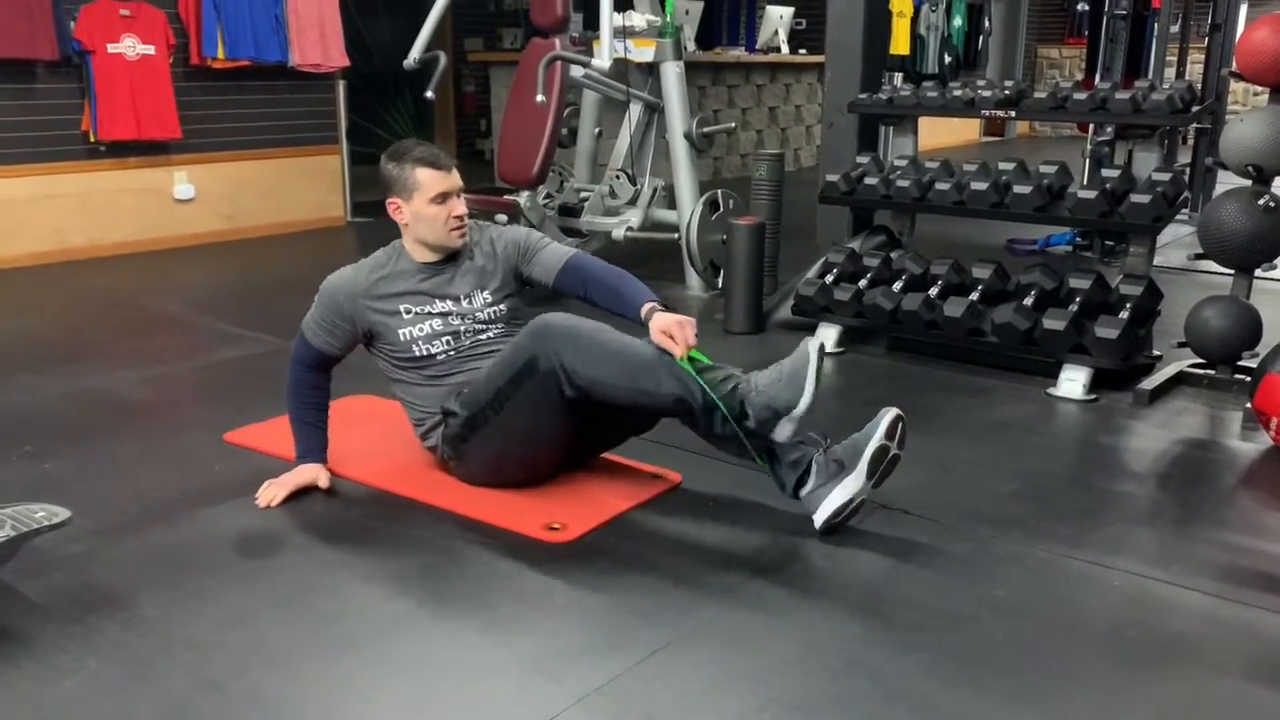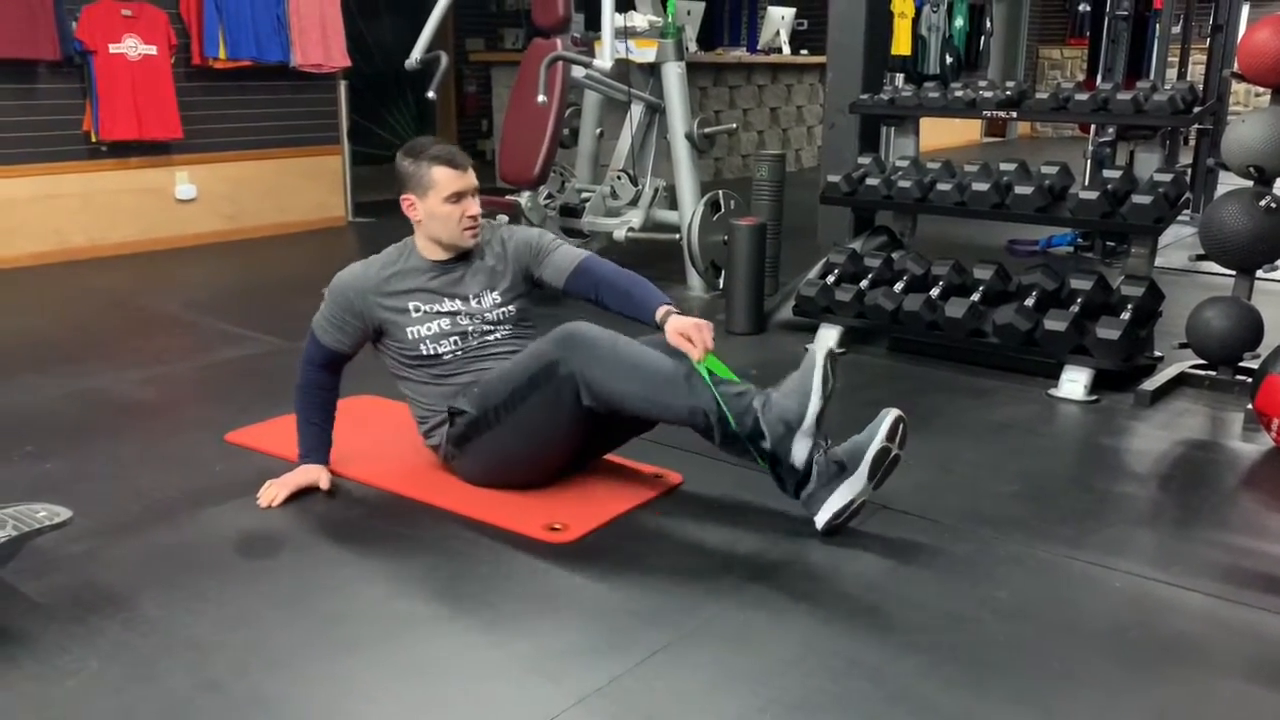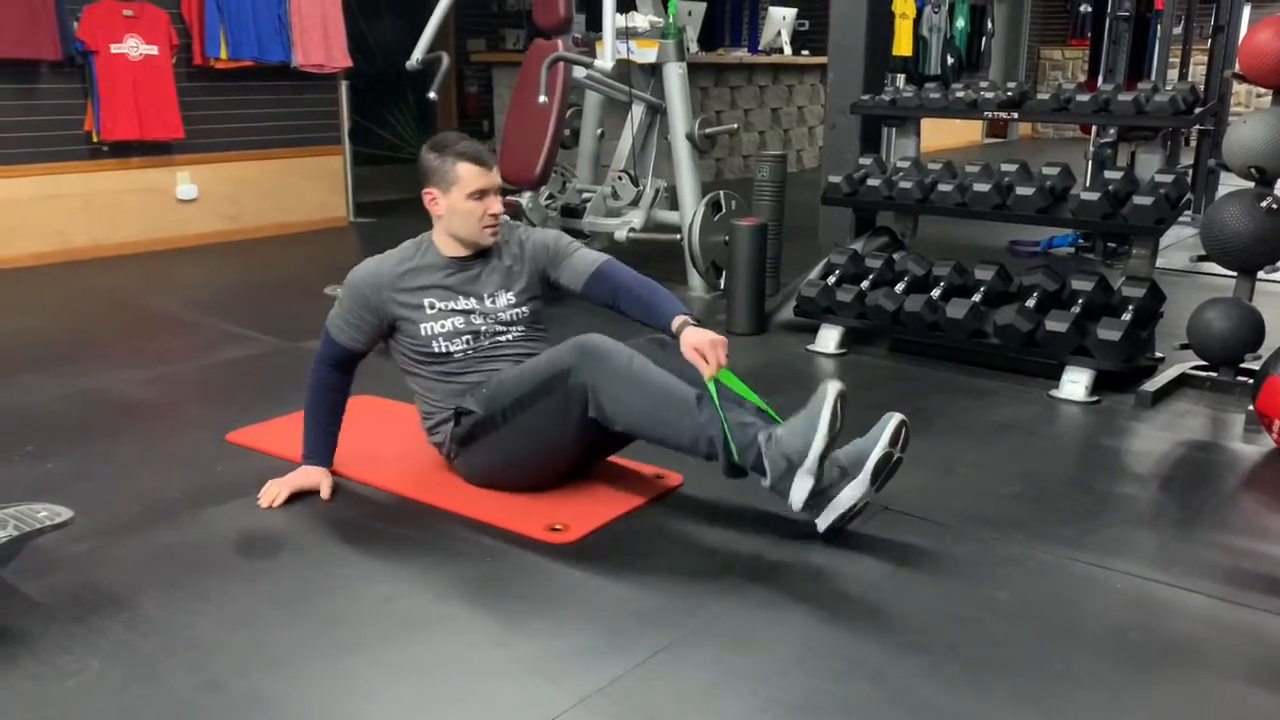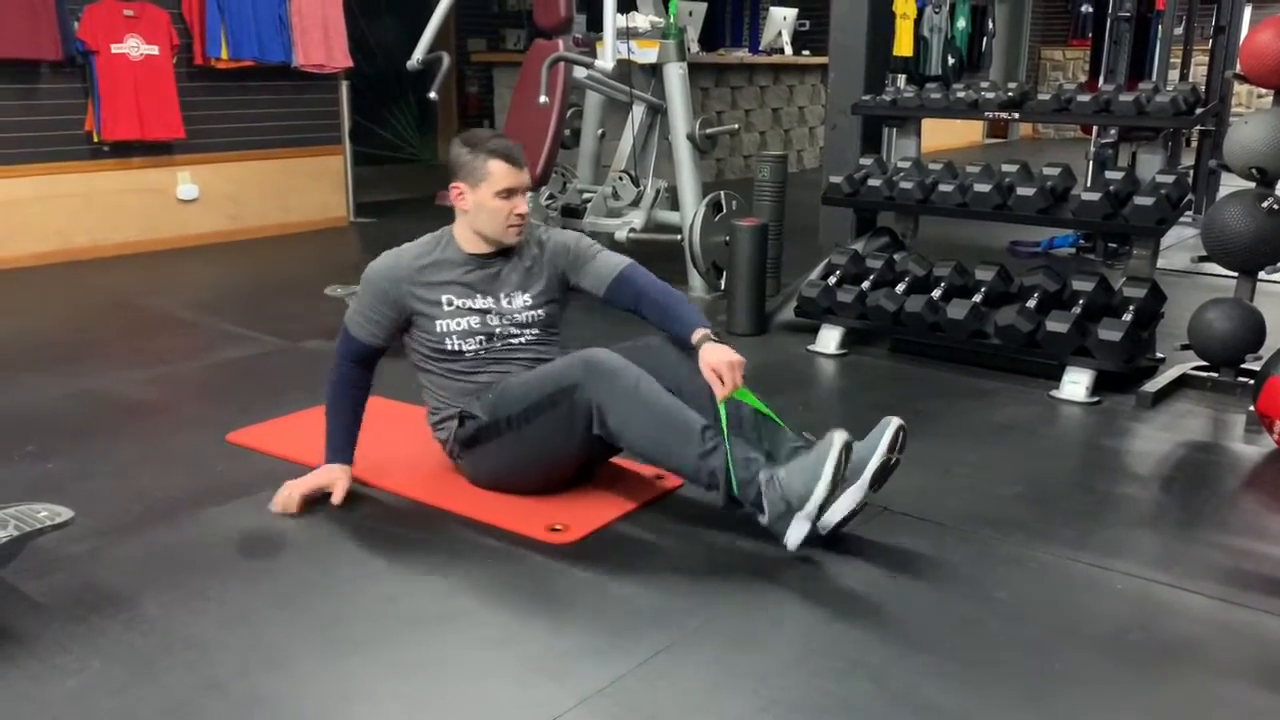
dt=0.1s
person 1, frame 1
left shoulder: (505, 245)
right shoulder: (356, 290)
left elbow: (587, 275)
right elbow: (309, 365)
left wrist: (652, 310)
right wrist: (310, 459)
left hip: (551, 423)
right hip: (474, 439)
left knee: (662, 356)
right knee: (554, 332)
left ankle: (812, 476)
right ankle: (749, 407)
person 1, frame 2
left shoulder: (516, 245)
right shoulder: (366, 286)
left elbow: (598, 277)
right elbow: (320, 365)
left wrist: (665, 314)
right wrist: (313, 459)
left hip: (556, 424)
right hip: (478, 439)
left knee: (668, 361)
right knee: (576, 343)
left ankle: (813, 476)
right ankle: (765, 421)
person 1, frame 3
left shoulder: (533, 246)
right shoulder: (382, 281)
left elbow: (619, 284)
right elbow: (333, 365)
left wrist: (684, 325)
right wrist: (317, 461)
left hip: (554, 422)
right hip: (481, 436)
left knee: (664, 355)
right knee: (591, 355)
left ankle: (822, 472)
right ankle: (772, 460)
person 1, frame 4
left shoulder: (552, 248)
right shoulder: (400, 274)
left elbow: (639, 287)
right elbow: (353, 362)
left wrist: (703, 338)
right wrist: (338, 460)
left hip: (559, 426)
right hip: (486, 440)
left knee: (668, 358)
right knee: (596, 371)
left ankle: (816, 482)
right ankle: (770, 495)
